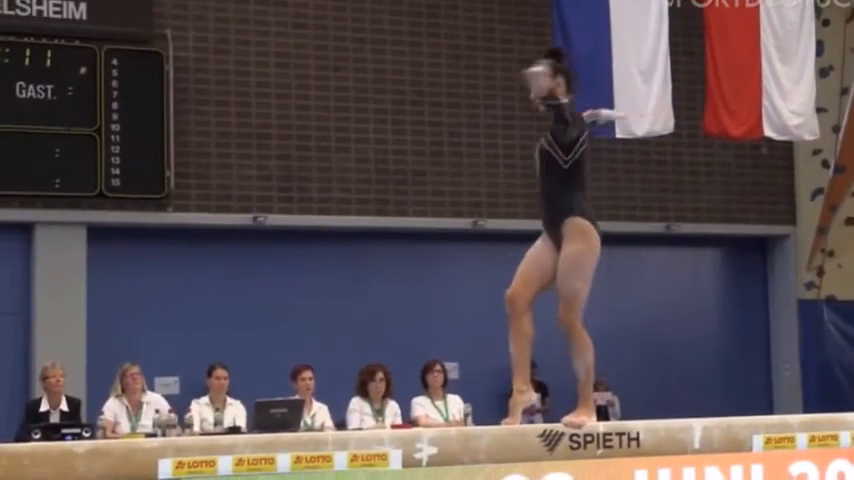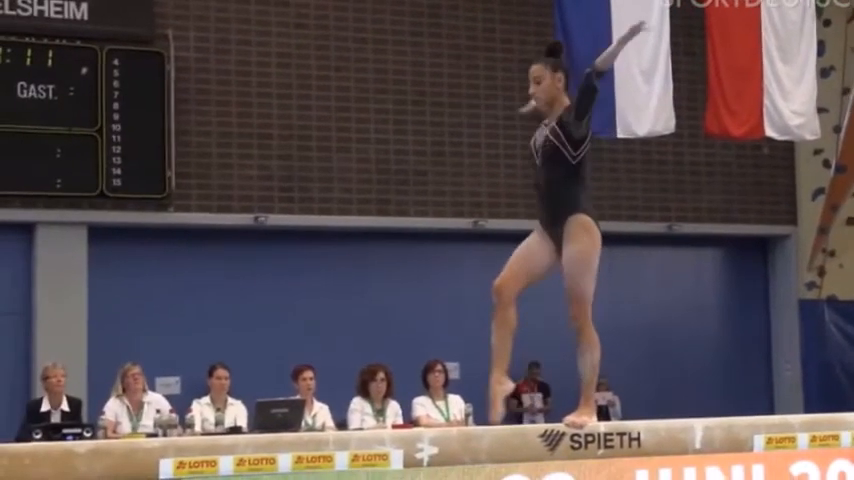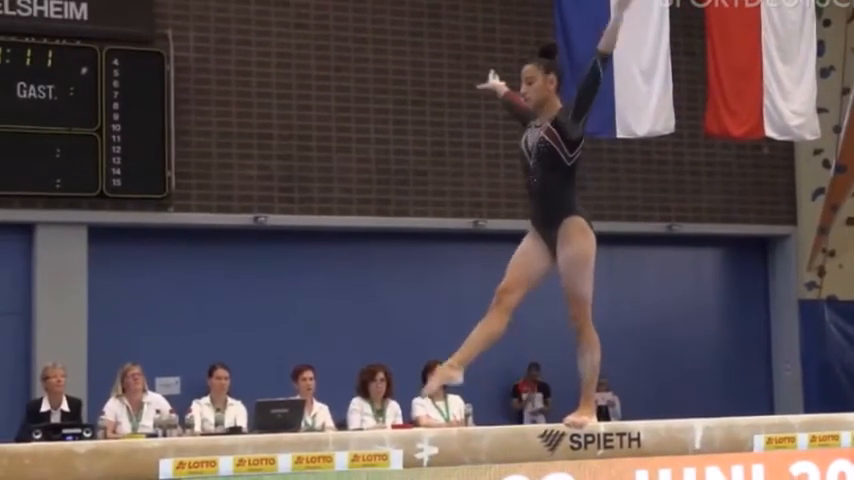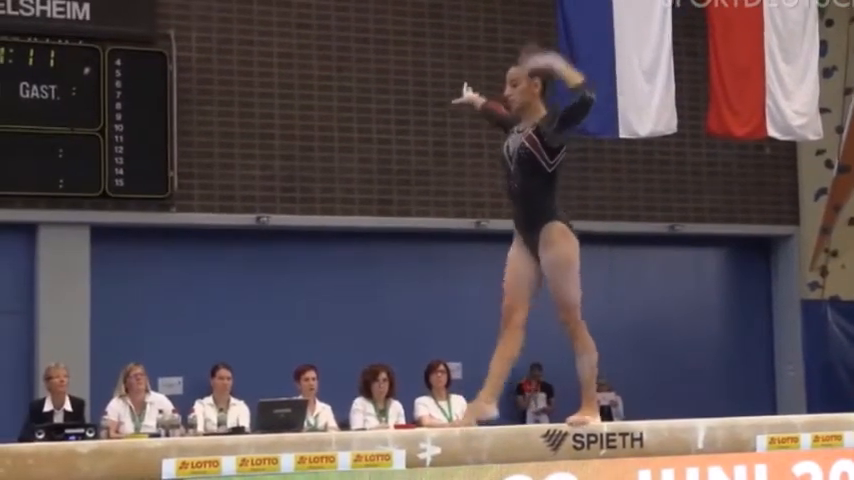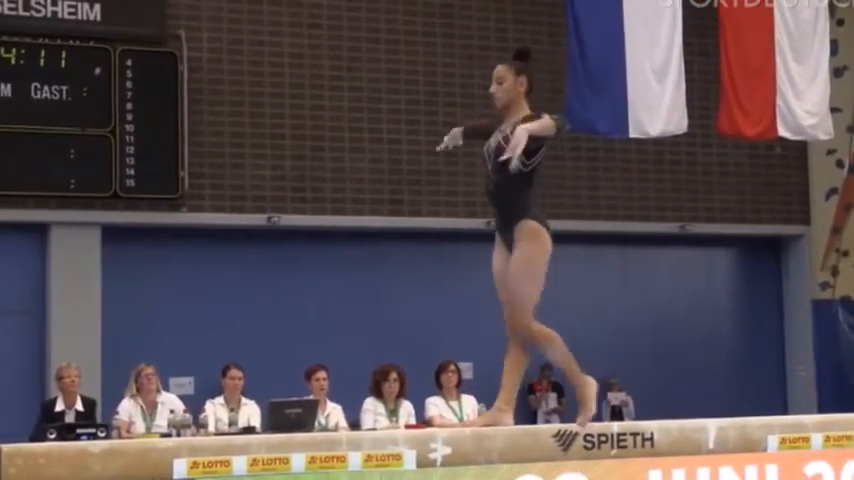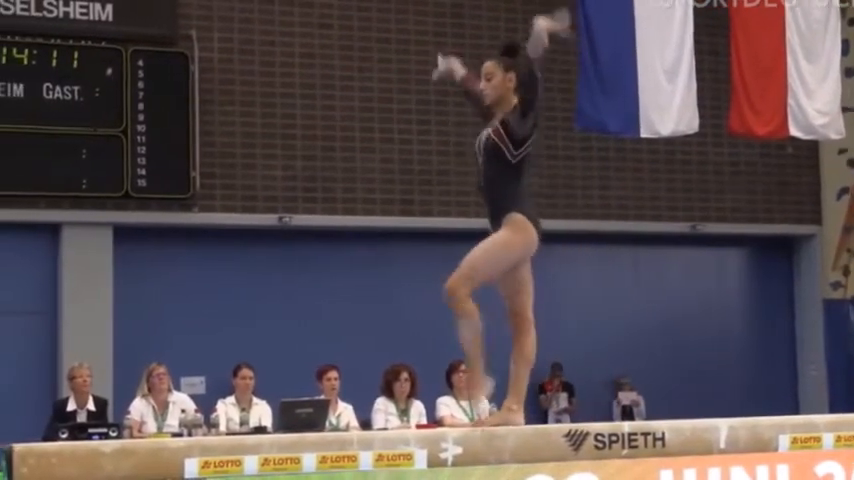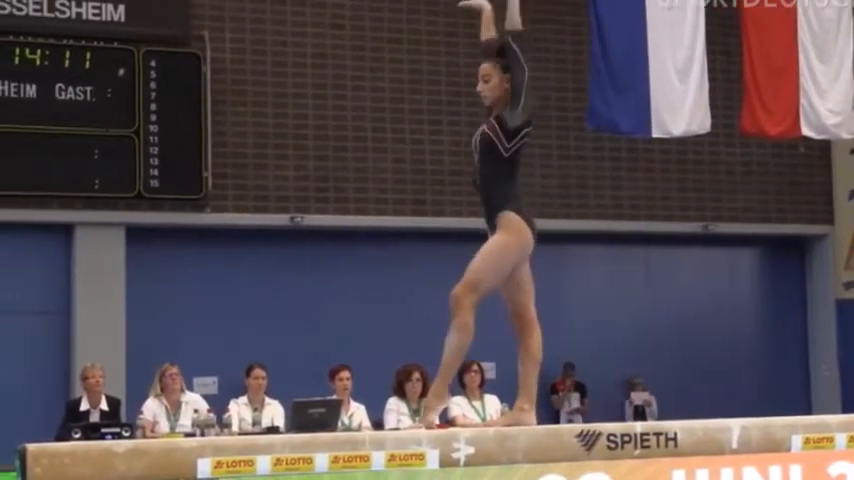
dt=0.2s
person 1, frame 1
left shoulder: (568, 119)
right shoulder: (563, 121)
left elbow: (554, 101)
right elbow: (583, 116)
left wrist: (539, 78)
right wrist: (601, 114)
left hip: (577, 229)
right hip: (552, 232)
left knee: (569, 318)
right knee: (516, 298)
left ankle: (586, 406)
right ankle: (522, 387)
person 1, frame 2
left shoulder: (575, 116)
right shoulder: (545, 122)
left elbow: (591, 79)
left wrist: (619, 42)
right wrist: (538, 104)
left hip: (577, 228)
right hip: (547, 229)
left knee: (580, 317)
right knee: (503, 289)
left ankle: (587, 407)
right ankle: (499, 378)
person 1, frame 3
left shoulder: (570, 117)
right shoulder: (534, 122)
left elbow: (596, 72)
right elbow: (519, 104)
right wrist: (500, 89)
left hip: (571, 228)
right hip: (539, 231)
left knee: (580, 316)
right knee: (505, 297)
left ankle: (587, 406)
right ankle: (454, 368)
person 1, frame 4
left shoulder: (551, 126)
right shoulder: (519, 127)
left elbow: (586, 100)
right elbow: (501, 114)
left wrist: (554, 62)
right wrist: (477, 101)
left hip: (552, 234)
right hip: (524, 236)
left knee: (571, 322)
right knee: (512, 317)
left ankle: (590, 406)
right ankle: (485, 402)
person 1, frame 5
left shoulder: (528, 125)
right shoulder: (501, 127)
left elbow: (555, 123)
right elbow: (483, 129)
left wrist: (524, 130)
right wrist: (458, 133)
left hip: (529, 233)
right hip: (506, 234)
left knee: (523, 323)
right knee: (515, 326)
left ankle: (581, 383)
right ankle: (502, 409)
person 1, frame 6
left shoulder: (521, 117)
right shoulder: (496, 119)
left elbow: (528, 71)
right elbow: (477, 92)
left wrist: (541, 33)
right wrist: (457, 71)
left hip: (517, 226)
right hip: (506, 227)
left knee: (456, 288)
right knee: (521, 318)
left ankle: (476, 378)
right ankle: (512, 408)
person 1, frame 7
left shoulder: (515, 114)
right shoulder: (496, 115)
left elbow: (514, 55)
right elbow: (493, 54)
left hip: (513, 226)
right hip: (504, 228)
left knee: (462, 297)
right knee: (524, 317)
left ankle: (439, 392)
right ankle: (525, 406)
